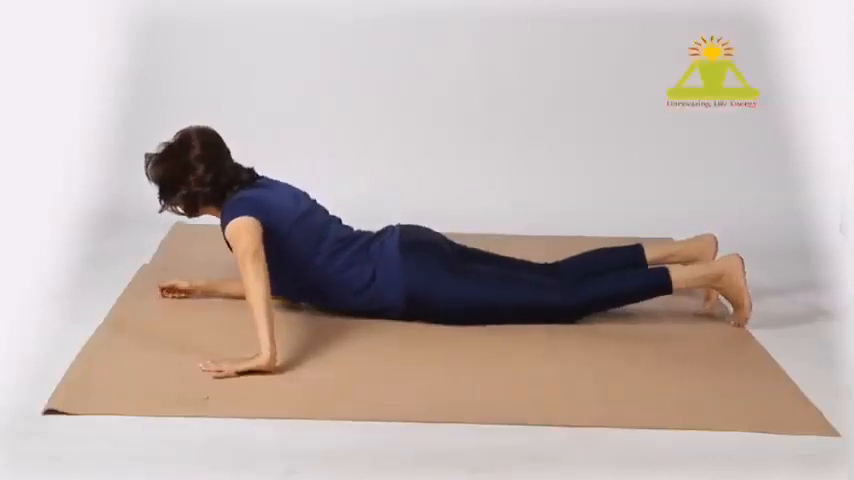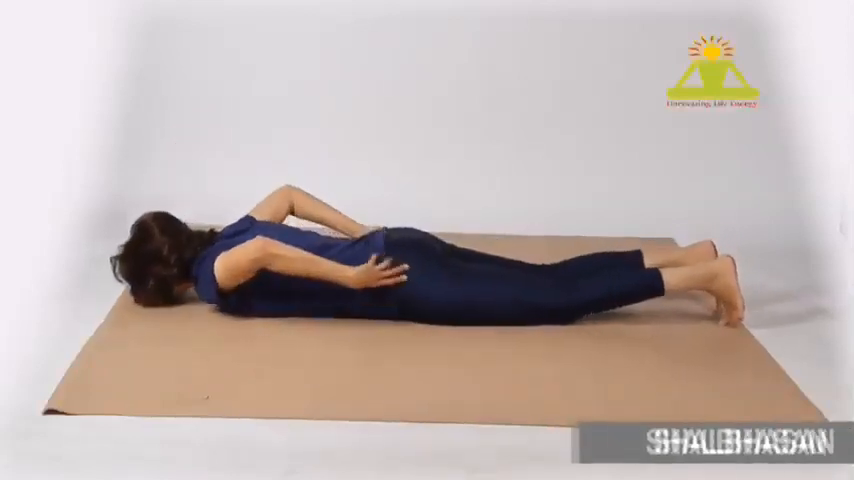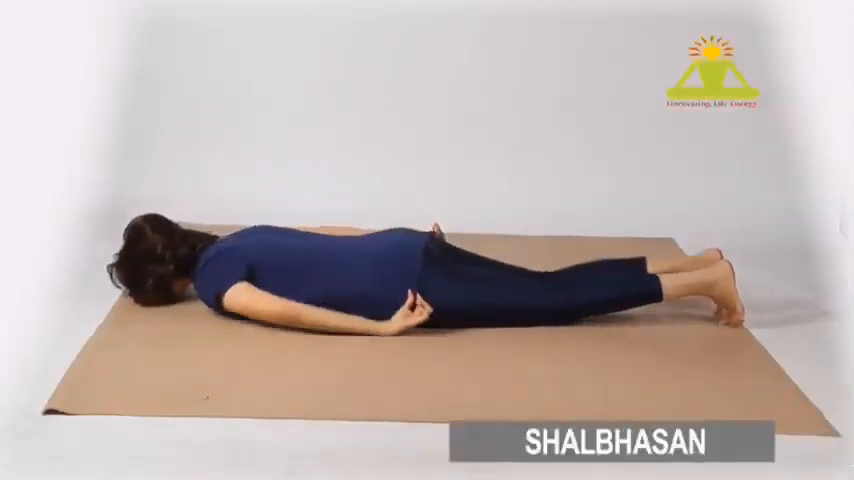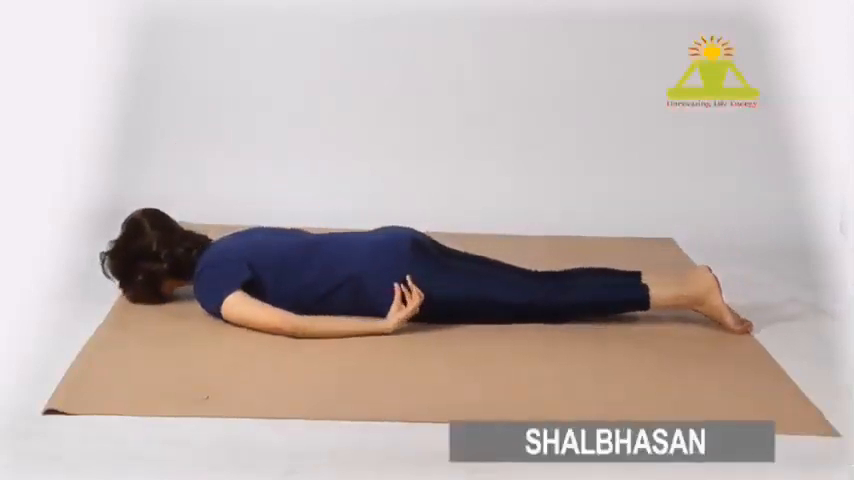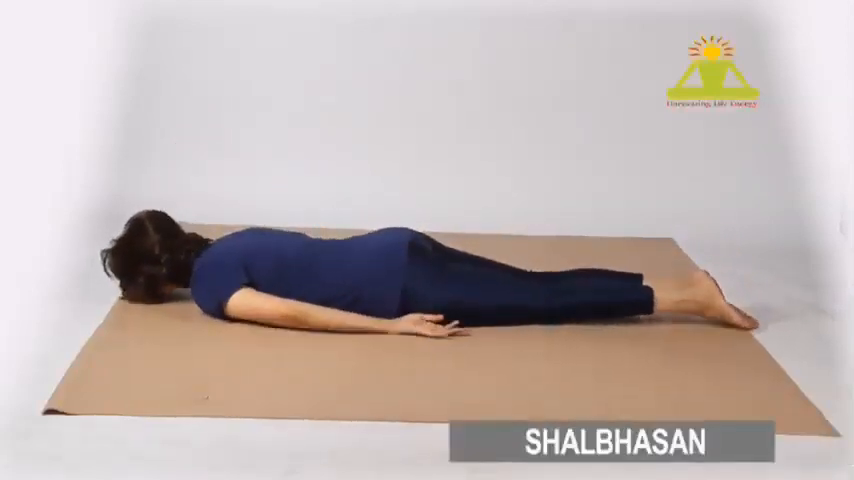
dt=1s
person 1, frame 1
left shoulder: (236, 214)
right shoulder: (264, 189)
left elbow: (253, 259)
right elbow: (281, 277)
left wrist: (265, 353)
right wrist: (203, 288)
left hip: (412, 285)
right hip: (410, 248)
left knee: (564, 298)
right knee: (555, 277)
left ankle: (712, 272)
right ankle: (689, 248)
person 1, frame 2
left shoulder: (214, 276)
right shoulder: (228, 236)
left elbow: (262, 252)
right elbow: (287, 194)
left wrist: (351, 277)
left hip: (403, 285)
right hip: (400, 248)
left knee: (555, 300)
right knee: (550, 280)
left ankle: (708, 276)
right ankle: (691, 255)
person 1, frame 3
left shoulder: (212, 281)
right shoulder: (235, 242)
left elbow: (288, 313)
left wrist: (385, 328)
left hip: (405, 288)
right hip: (406, 249)
left knee: (556, 302)
right knee: (550, 284)
left ankle: (706, 279)
right ankle: (689, 261)
person 1, frame 4
left shoulder: (209, 284)
right shoulder: (226, 246)
left elbow: (289, 326)
left wrist: (384, 326)
left hip: (392, 277)
right hip: (397, 250)
left knee: (546, 299)
right knee: (541, 287)
left ankle: (689, 293)
right ankle: (677, 281)
person 1, frame 5
left shoulder: (207, 285)
right shoulder: (225, 245)
left elbow: (293, 313)
left wrist: (391, 326)
left hip: (398, 285)
right hip: (399, 250)
left knee: (545, 303)
right knee: (544, 288)
left ankle: (692, 298)
right ankle: (676, 284)
